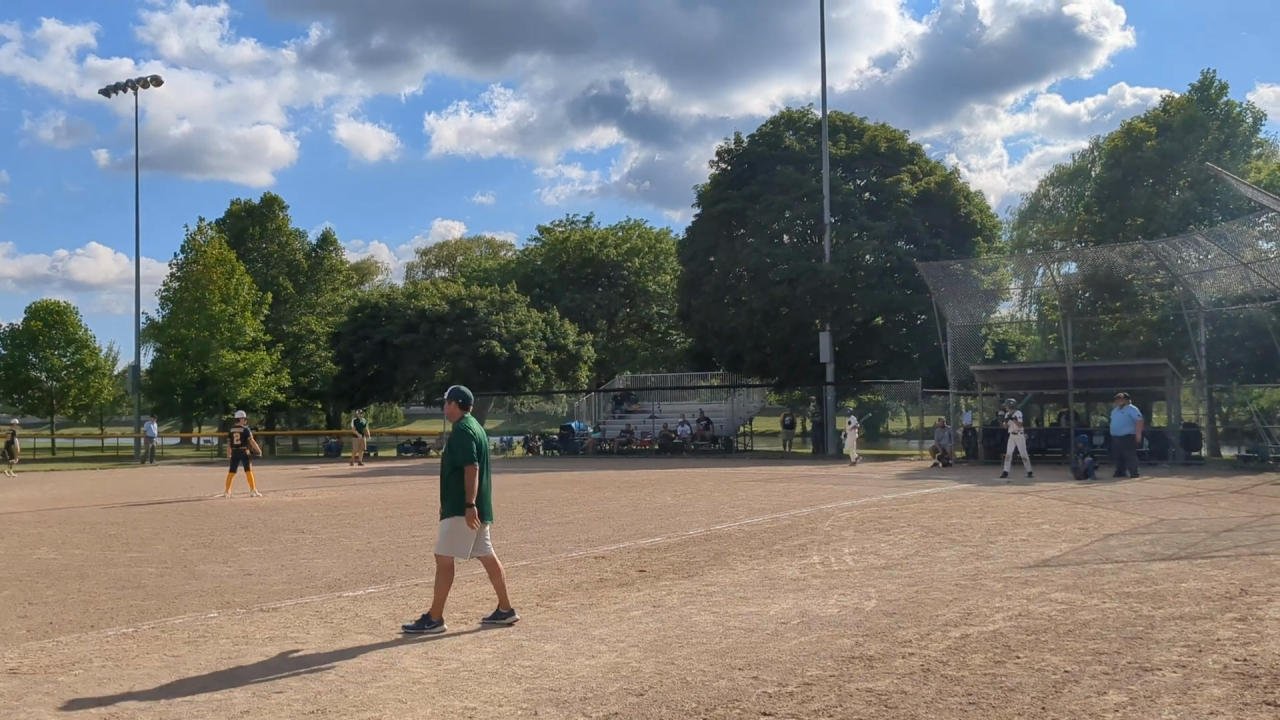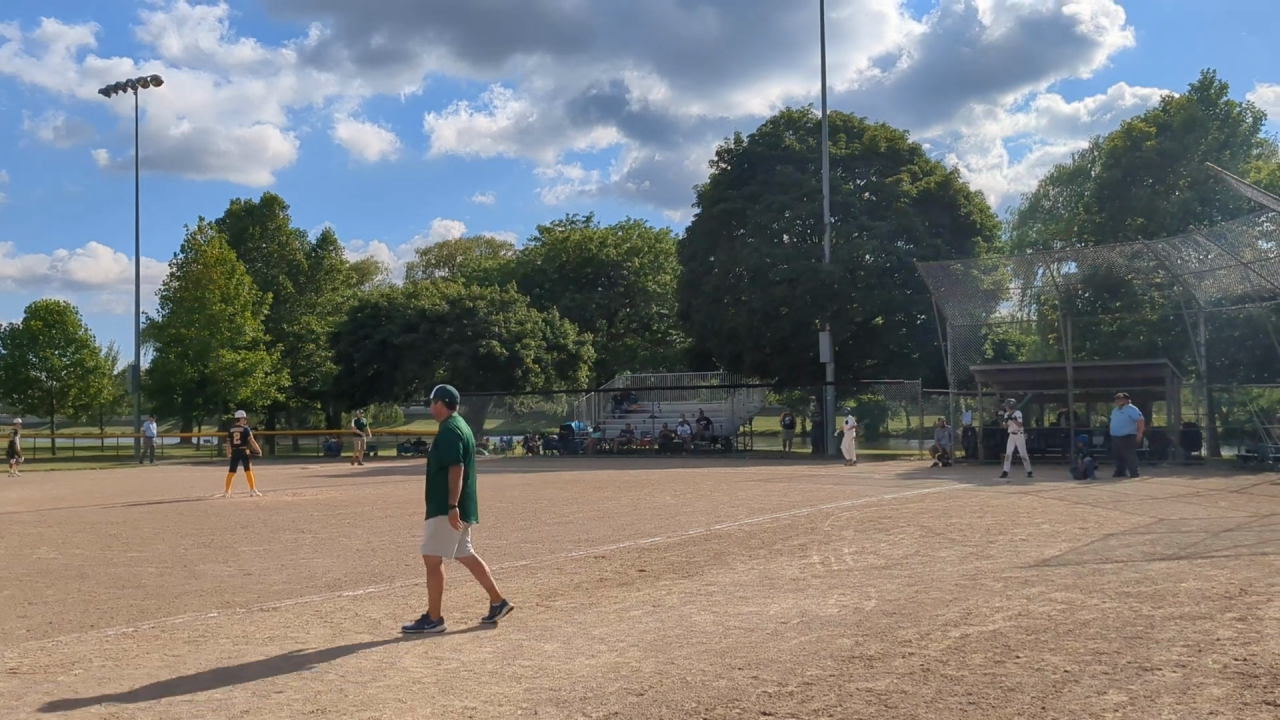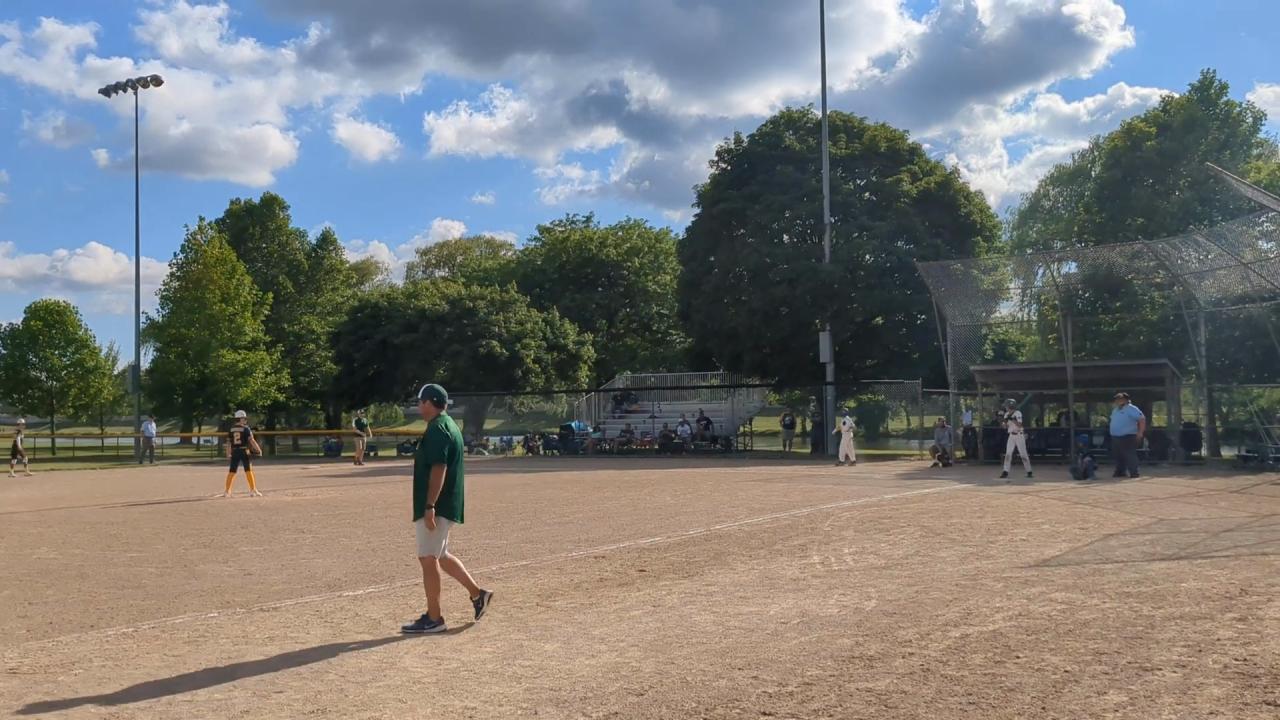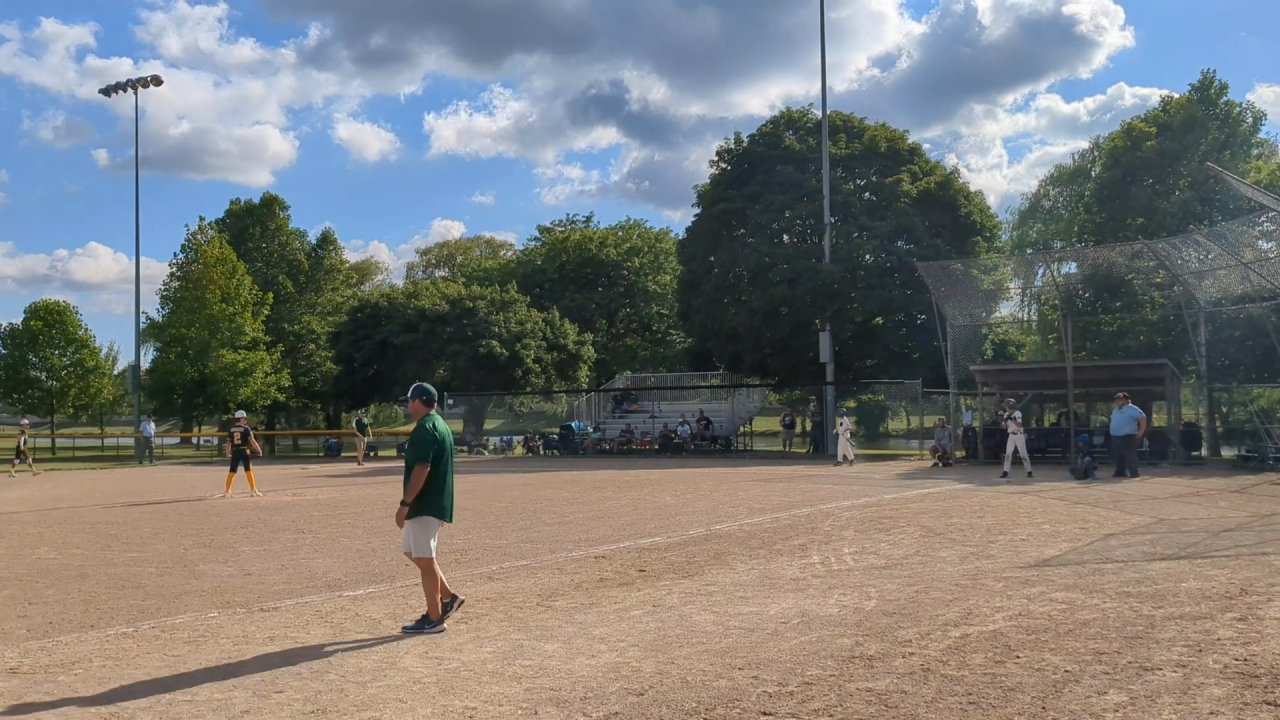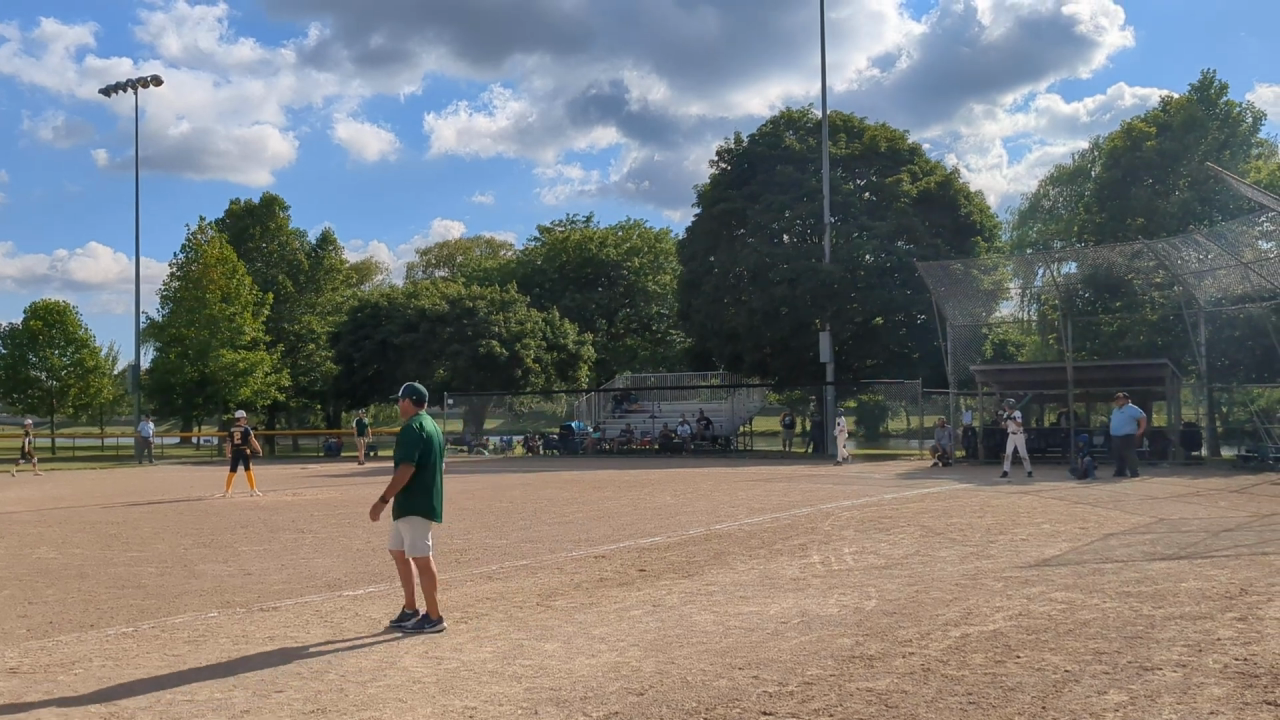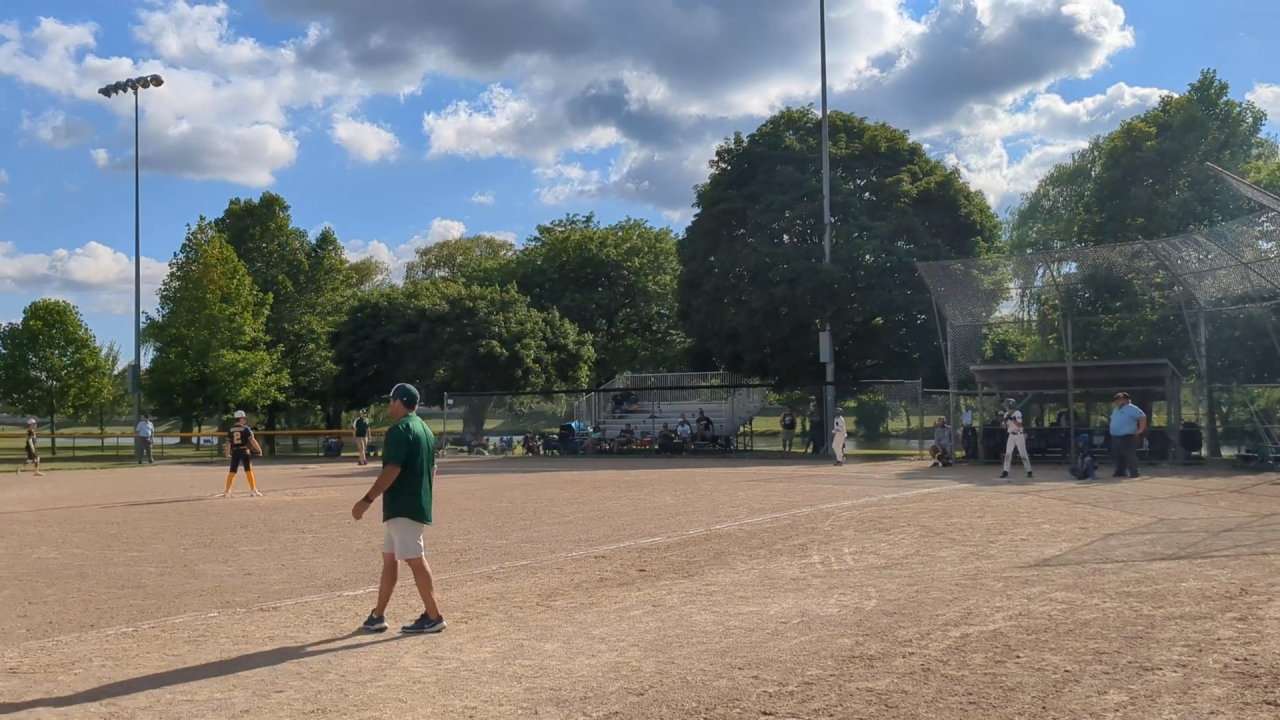
dt=0.1s
person 1, frame 1
left shoulder: (462, 430)
right shoulder: (474, 427)
left elbow: (472, 470)
left wrist: (469, 505)
left hip: (459, 508)
right hip: (475, 506)
left knee: (444, 558)
right knee: (487, 557)
left ankle: (435, 618)
right ankle: (505, 609)
person 1, frame 2
left shoulder: (449, 429)
right shoulder: (460, 426)
left elbow: (456, 470)
left wrist: (451, 506)
left hip: (446, 507)
right hip: (462, 506)
left knee: (432, 557)
right knee: (464, 555)
left ankle: (434, 618)
right ankle: (498, 602)
person 1, frame 3
left shoulder: (437, 428)
right shoulder: (449, 426)
left elbow: (438, 469)
left wrist: (429, 505)
left hip: (436, 505)
right hip: (447, 505)
left knee: (428, 559)
right knee: (440, 556)
left ankle: (434, 619)
right ankle: (477, 593)
person 1, frame 4
left shoulder: (424, 428)
right shoulder: (441, 426)
left elbow: (421, 469)
left wrist: (404, 503)
left hip: (425, 505)
right hip: (436, 503)
left knee: (422, 558)
right knee: (416, 553)
left ankle: (435, 618)
right ankle: (448, 597)
person 1, frame 5
left shoulder: (412, 428)
right shoulder: (433, 426)
left elbow: (406, 469)
right elbow: (440, 466)
left wrist: (382, 500)
left hip: (414, 505)
right hip: (426, 502)
left knee: (421, 558)
right knee: (399, 552)
left ankle: (434, 617)
right ankle: (410, 609)
person 1, frame 6
left shoulder: (399, 429)
right shoulder: (425, 429)
left elbow: (391, 470)
right elbow: (432, 469)
left wrist: (367, 499)
left hip: (403, 507)
right hip: (419, 505)
left knee: (413, 559)
right knee: (390, 557)
left ankle: (433, 617)
right ankle: (378, 615)
